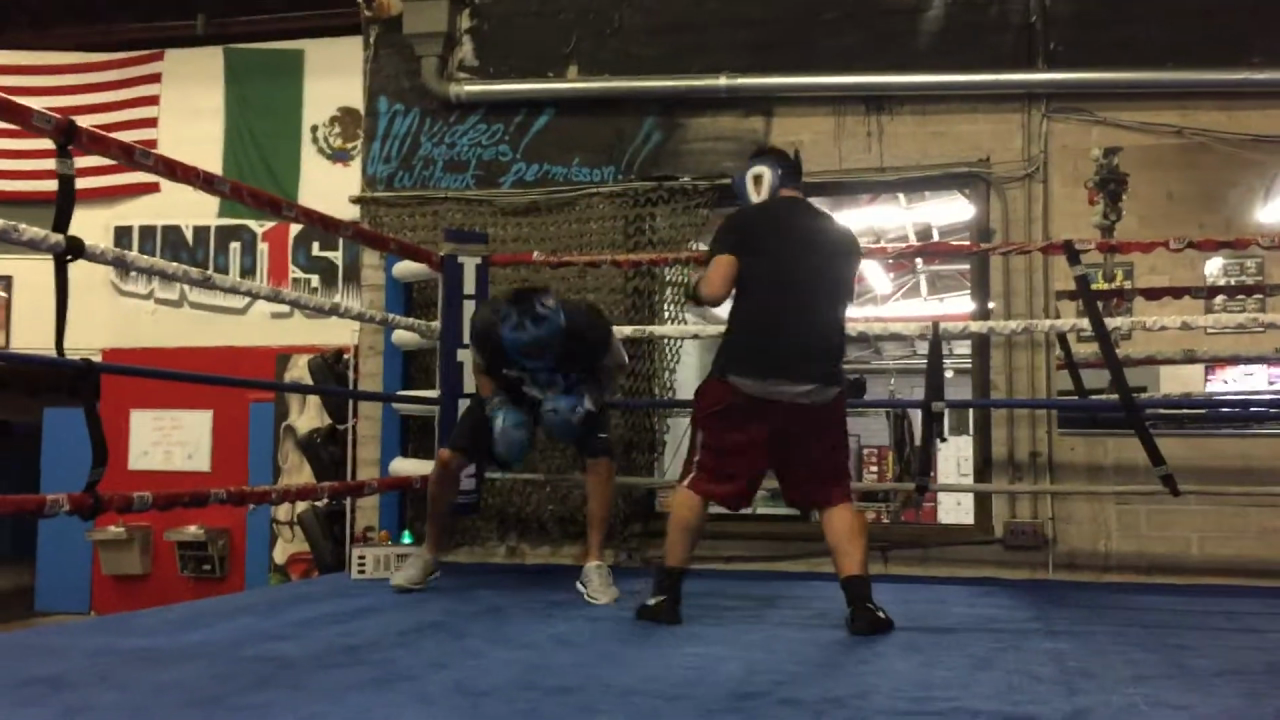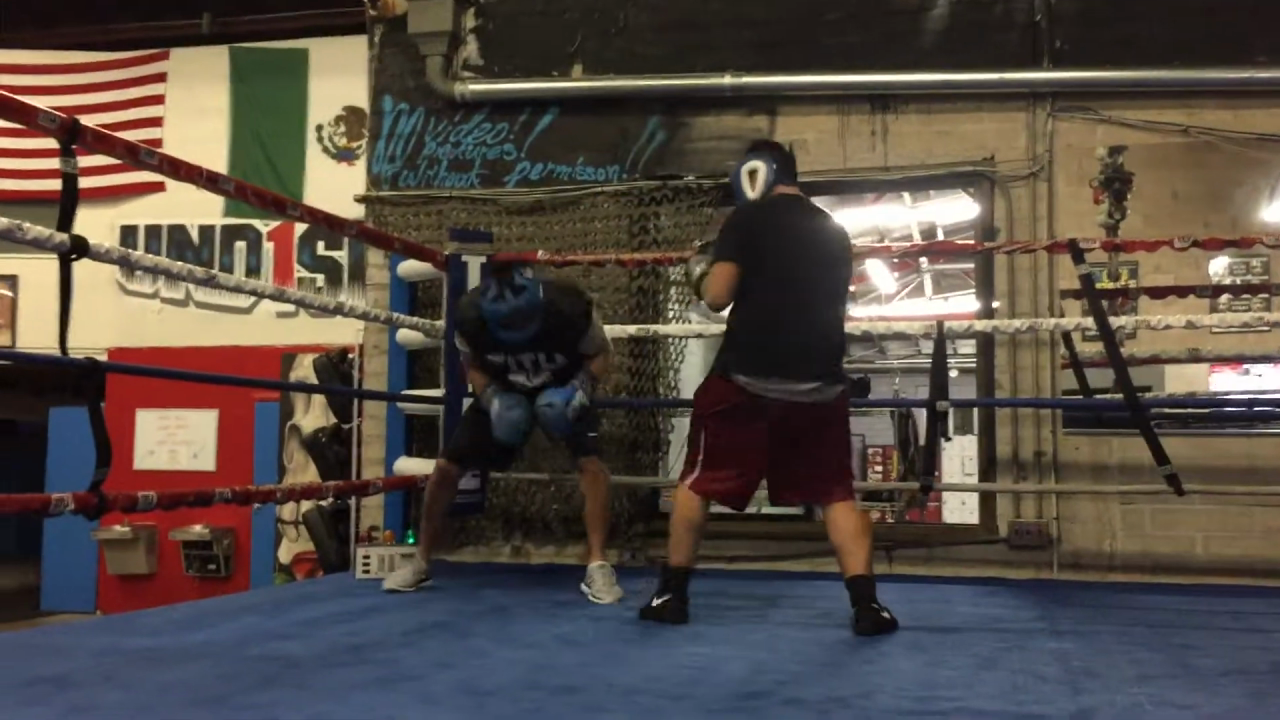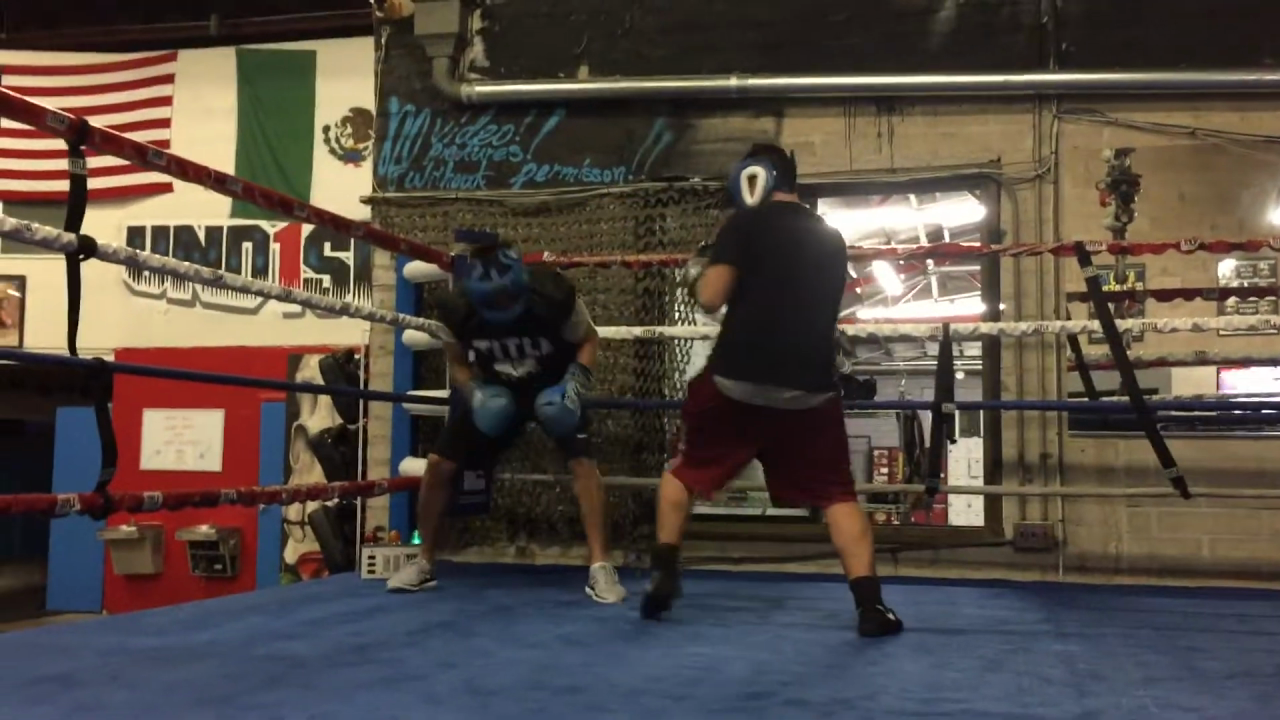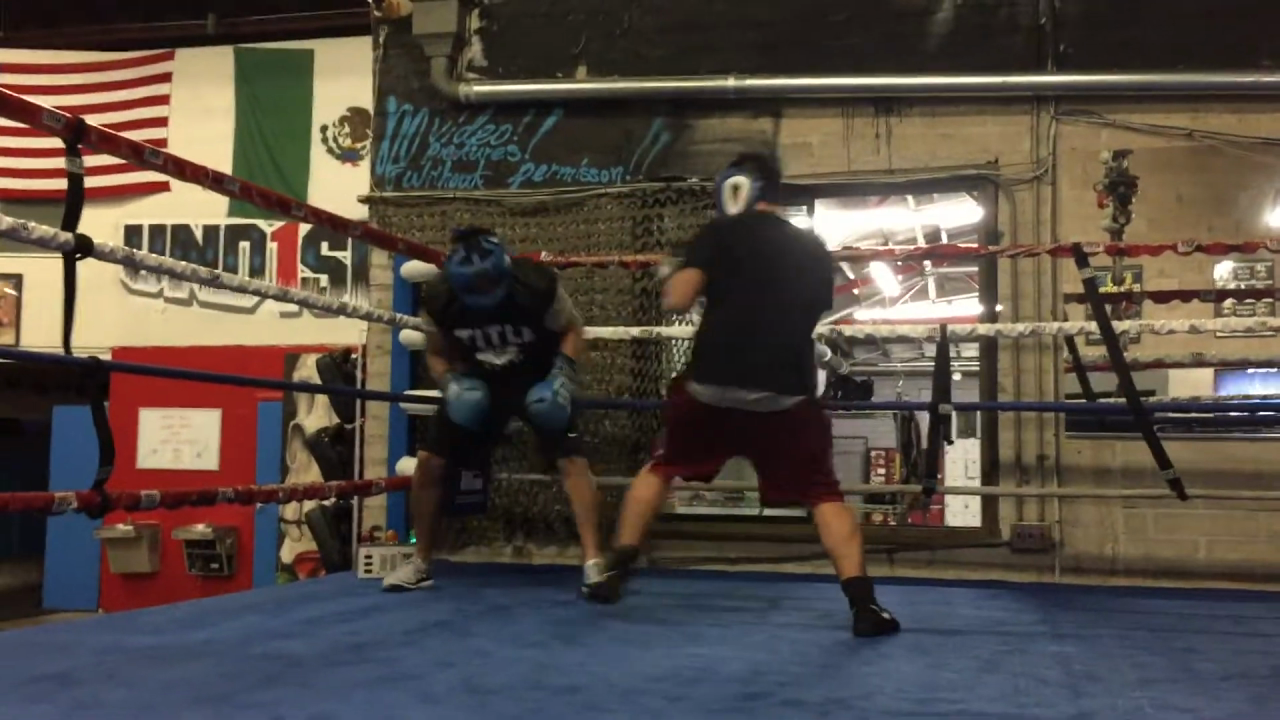
dt=0.1s
person 1, frame 1
left shoulder: (745, 221)
right shoulder: (840, 236)
left elbow: (711, 291)
left wrist: (701, 285)
left hip: (743, 377)
right hip: (817, 383)
left knee: (698, 481)
right knee: (834, 496)
left ankle: (666, 592)
right ankle: (862, 602)
person 1, frame 2
left shoulder: (747, 218)
right shoulder: (834, 231)
left elbow: (717, 296)
left wrist: (701, 271)
left hip: (746, 376)
right hip: (818, 383)
left knee: (698, 482)
right knee: (835, 492)
left ankle: (673, 592)
right ankle: (865, 603)
person 1, frame 3
left shoulder: (745, 224)
right shoulder: (831, 238)
left elbow: (711, 298)
left wrist: (699, 272)
left hip: (736, 380)
right hip: (810, 388)
left knee: (684, 472)
right knee: (836, 494)
left ankle: (664, 576)
right ankle: (870, 604)
person 1, frame 4
left shoulder: (721, 234)
right shoulder: (813, 248)
left elbow: (678, 297)
left wrist: (674, 280)
left hip: (712, 386)
right hip: (786, 392)
left knee: (658, 470)
right knee: (822, 494)
left ankle: (617, 571)
right ankle: (864, 604)
person 2, frame 1
left shoulder: (590, 328)
right shoulder: (488, 326)
left elbow: (613, 369)
right elbow: (482, 372)
left wrist: (583, 399)
right wrist: (499, 410)
left hip: (572, 396)
right hip: (511, 392)
left knee: (601, 463)
right knee: (448, 460)
left ankle: (594, 567)
right ankle: (428, 554)
person 2, frame 2
left shoulder: (569, 308)
right shoulder: (472, 318)
left elbow: (600, 355)
right elbow: (475, 367)
left wrist: (577, 391)
right wrist: (494, 399)
left hip: (561, 394)
right hip: (505, 397)
left knee: (590, 464)
right knee: (447, 467)
left ankle: (598, 567)
right ankle: (420, 562)
person 2, frame 3
left shoulder: (553, 295)
right shoulder: (457, 307)
left elbow: (588, 341)
right elbow: (458, 363)
left wrist: (572, 387)
right wrist: (476, 394)
left hip: (553, 384)
right hip: (494, 390)
left knee: (582, 462)
right knee: (439, 464)
left ankle: (600, 565)
right ankle: (425, 563)
person 2, frame 4
left shoulder: (536, 283)
right shoulder: (439, 298)
left elbow: (572, 330)
right elbow: (438, 354)
left wrist: (561, 377)
right wrist: (452, 385)
left hip: (535, 379)
right hip: (478, 384)
left knee: (571, 459)
right knee: (429, 461)
left ankle: (594, 561)
right ankle: (421, 562)
